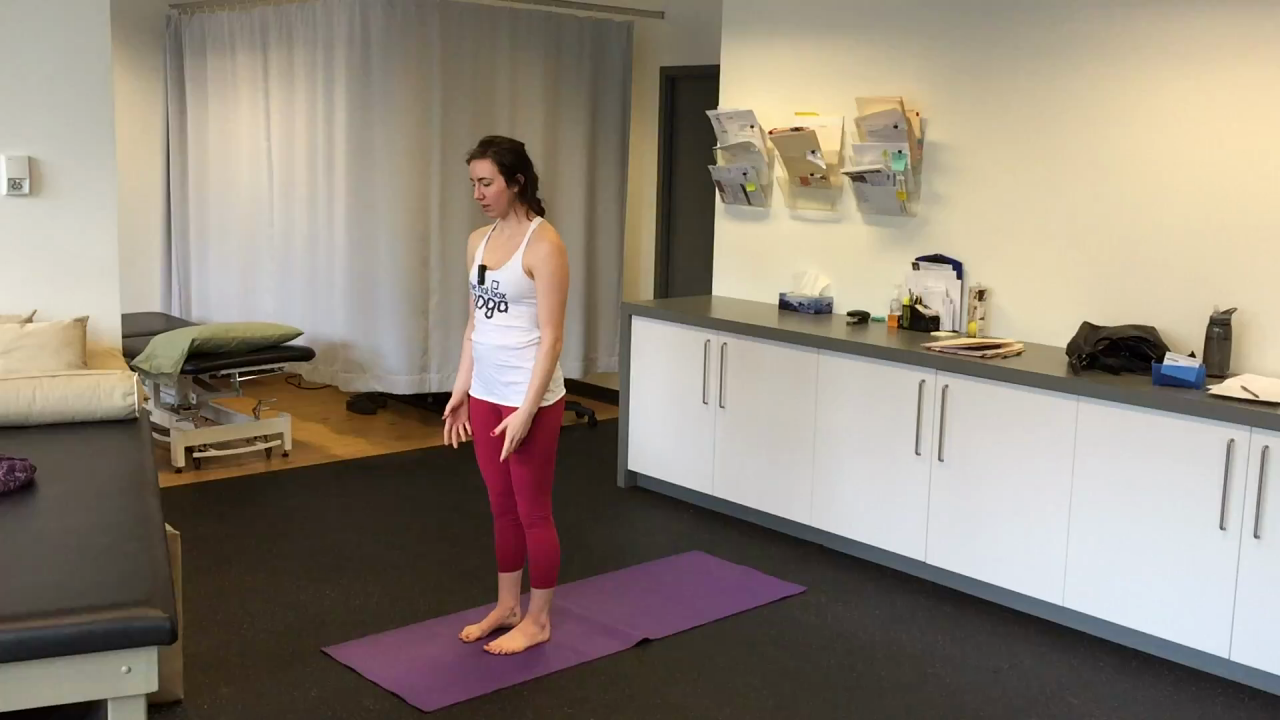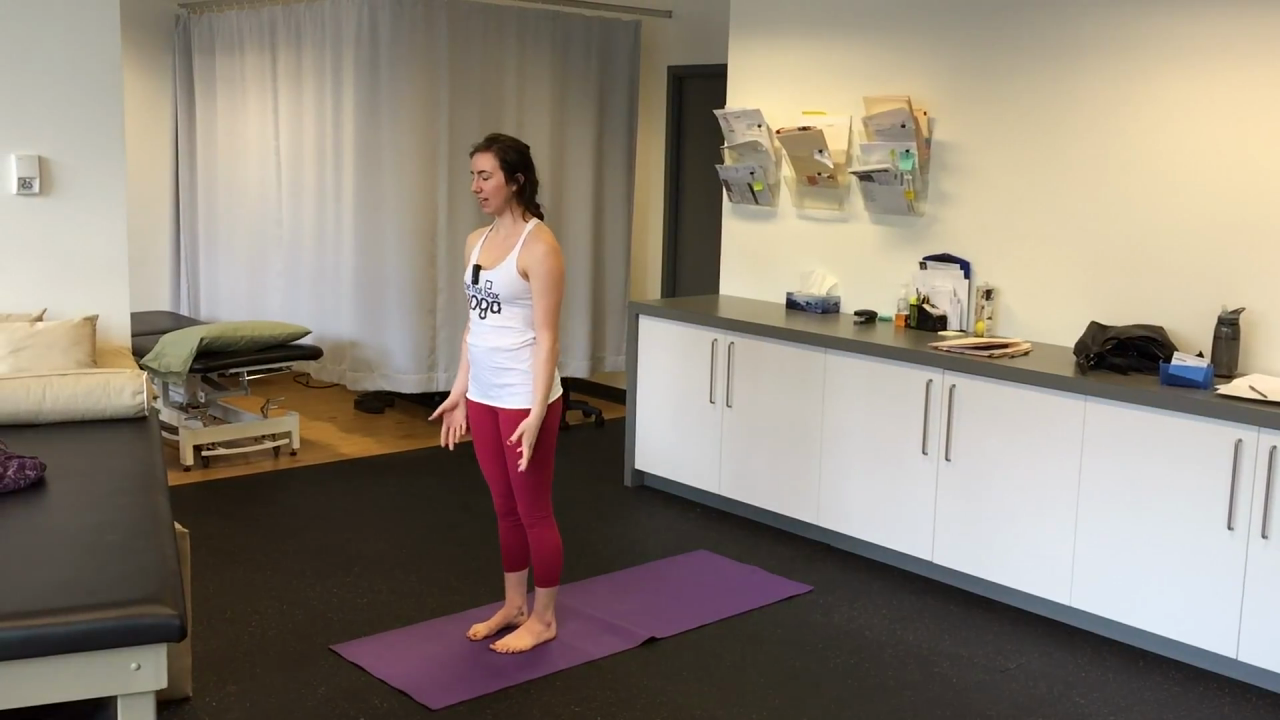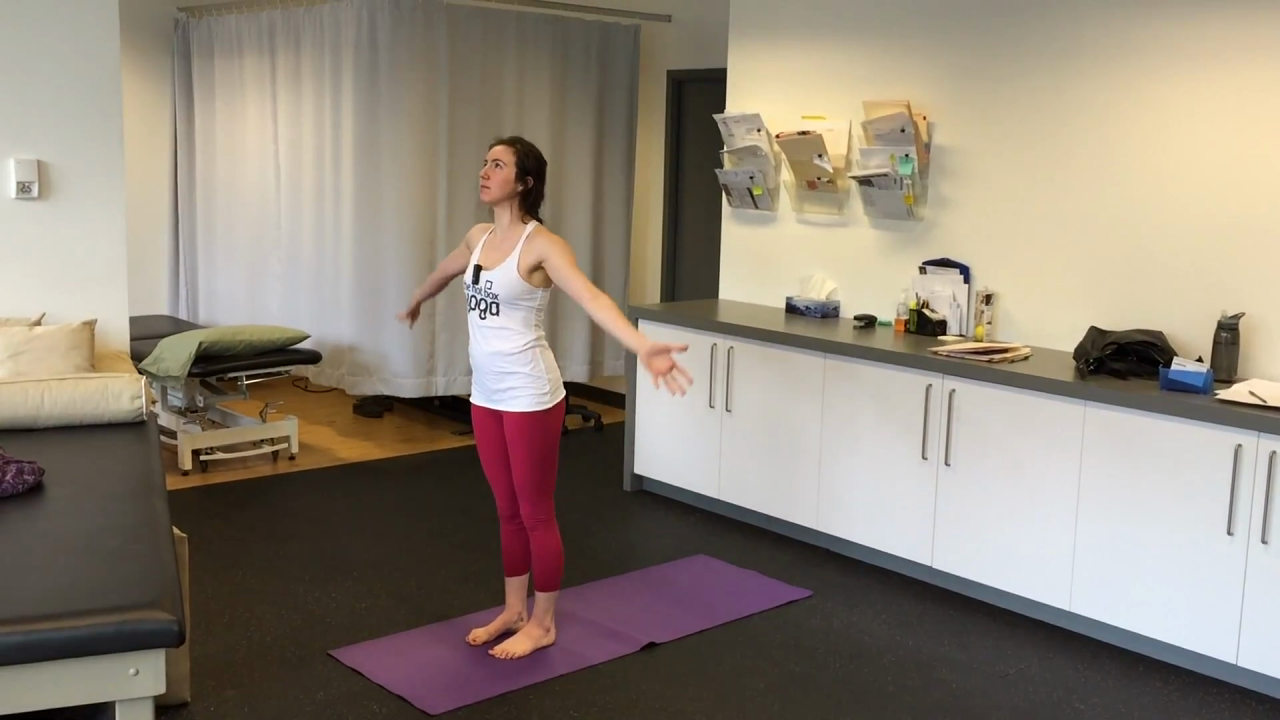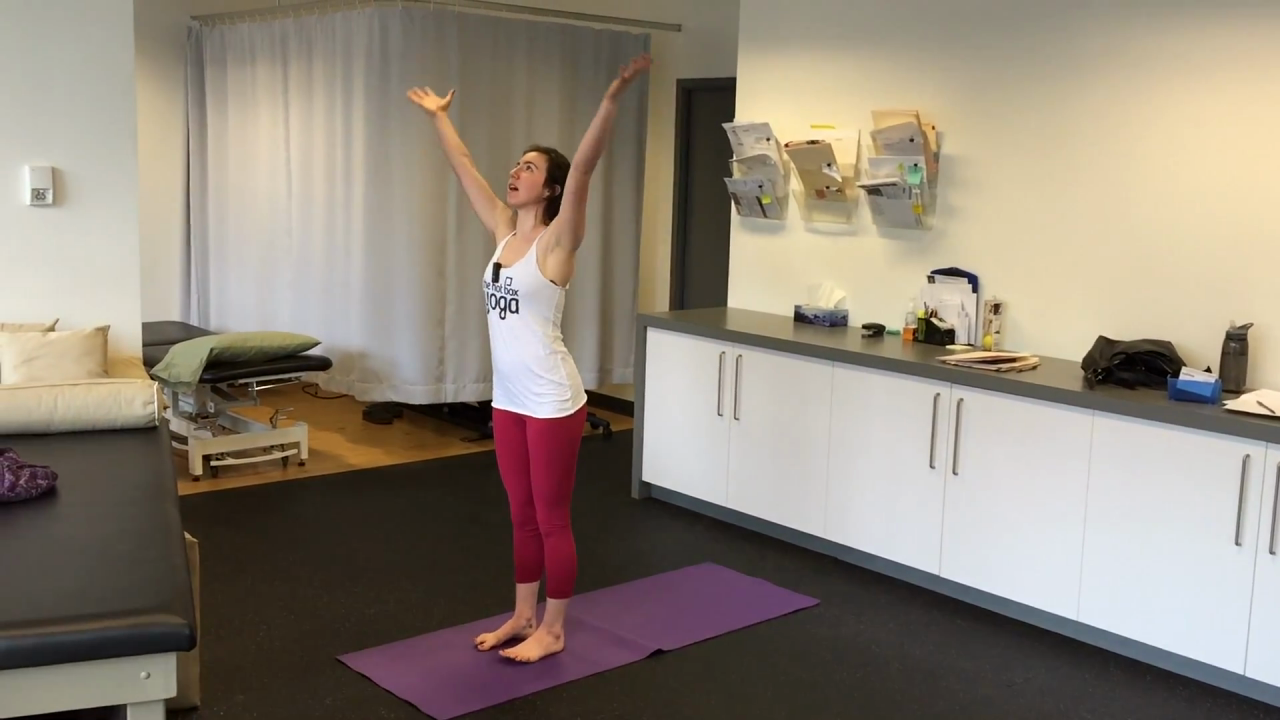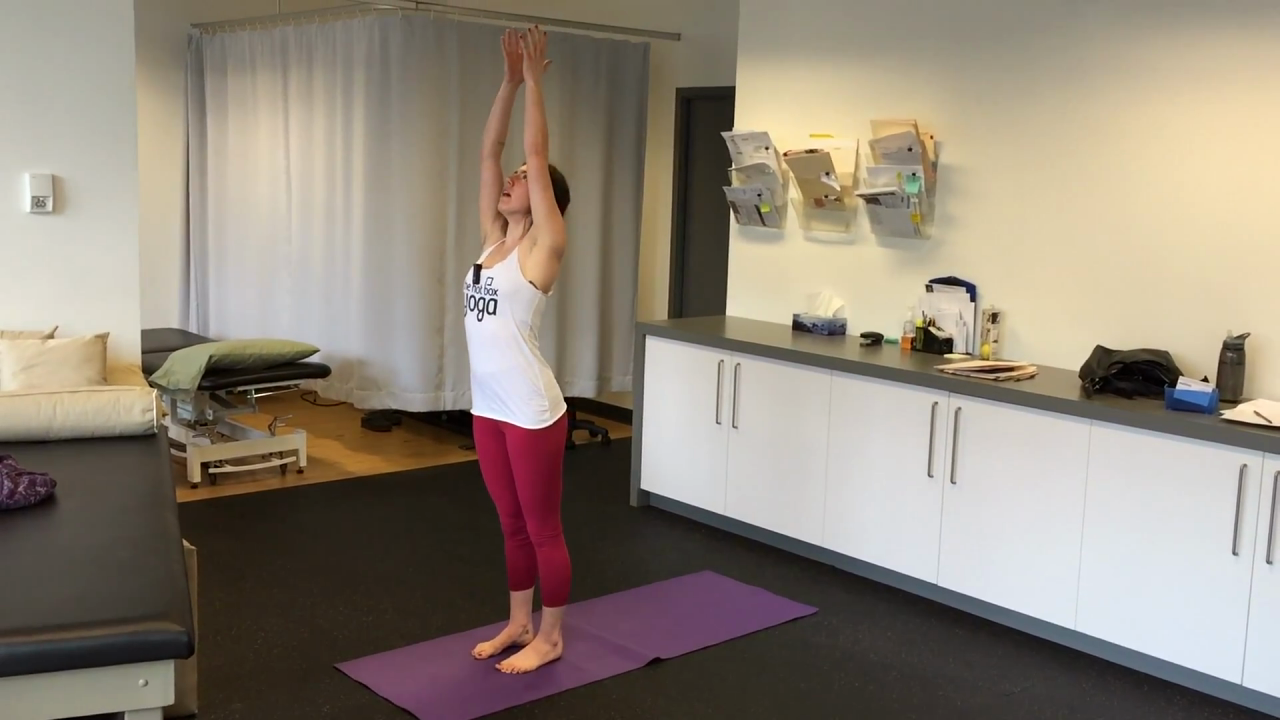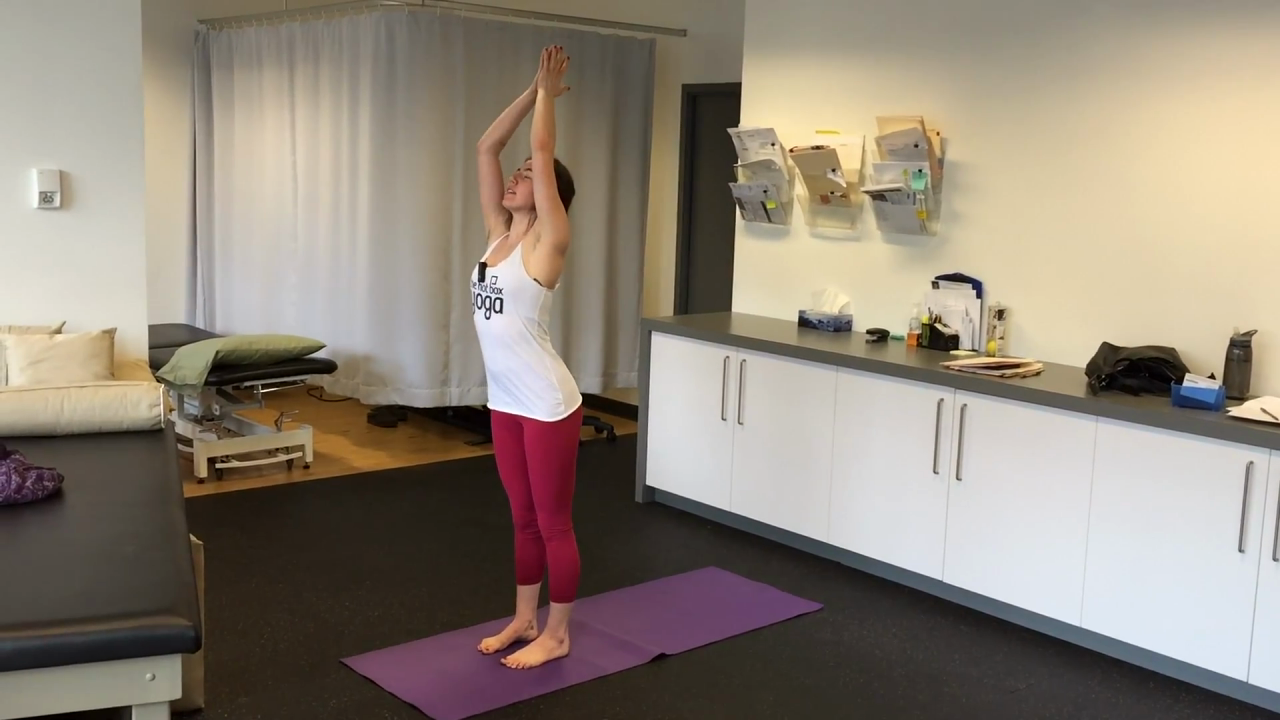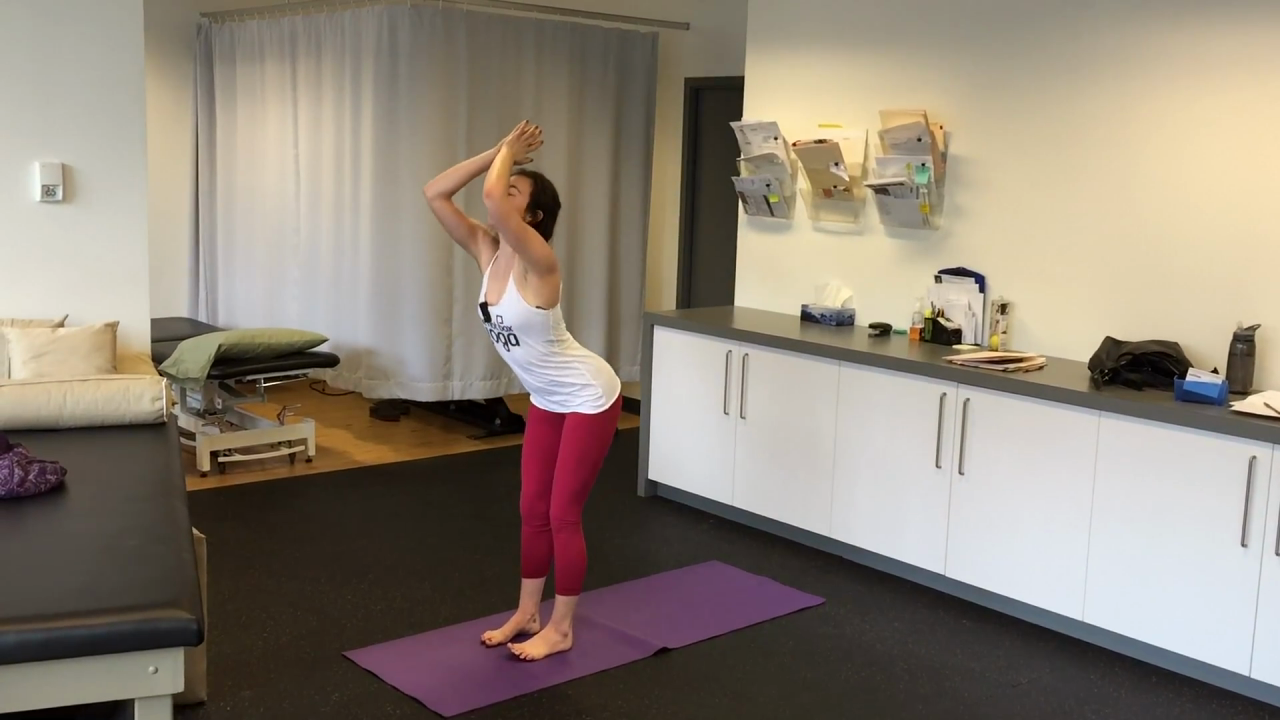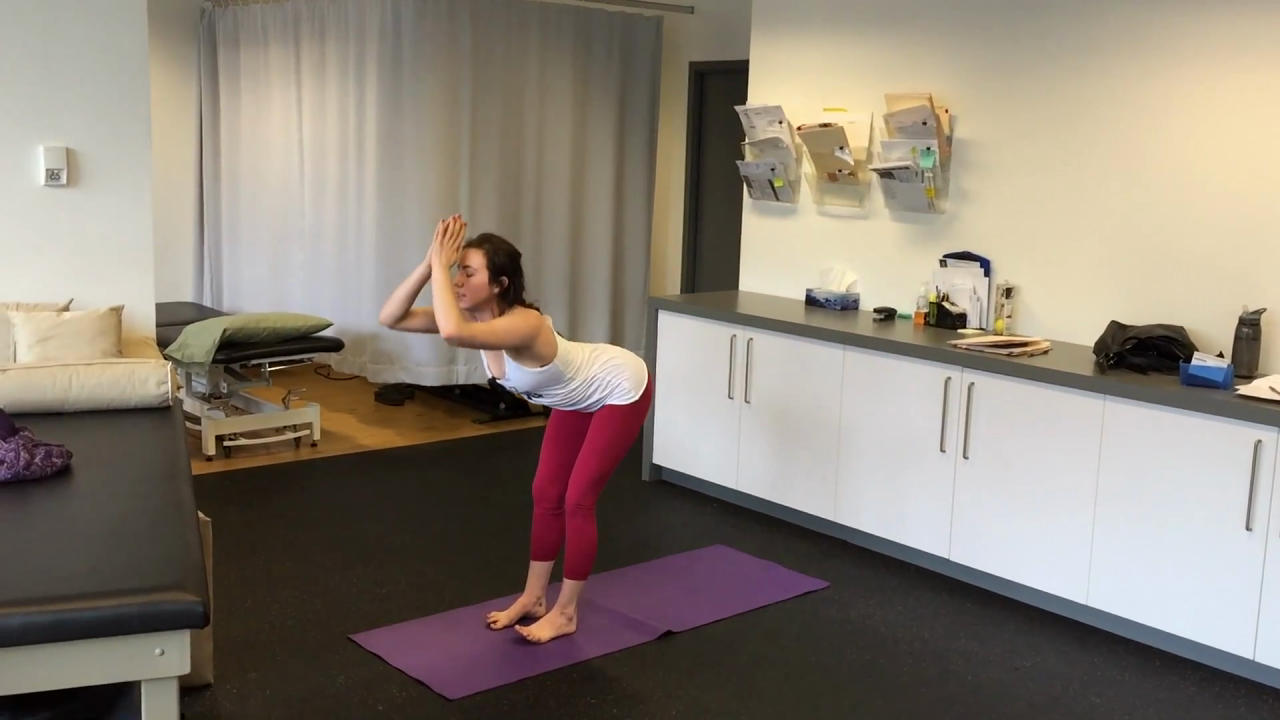
dt=0.7s
person 1, frame 1
left shoulder: (544, 243)
right shoulder: (479, 240)
left elbow: (551, 336)
left wrist: (527, 409)
right wrist: (460, 388)
left hip: (530, 395)
right hip: (486, 393)
left knee: (533, 512)
right knee: (502, 509)
left ankle: (537, 620)
right ankle: (506, 607)
person 1, frame 2
left shoulder: (539, 245)
right shoulder: (476, 241)
left elbow: (547, 338)
left wrist: (537, 415)
right wrist: (460, 391)
left hip: (524, 398)
right hip: (485, 396)
left knee: (534, 511)
right knee: (506, 509)
left ankle: (543, 618)
right ankle: (513, 605)
person 1, frame 3
left shoulder: (540, 244)
right shoulder: (478, 237)
left elbow: (594, 299)
right elbow: (446, 270)
left wrist: (642, 348)
right wrist: (417, 300)
left hip: (529, 397)
right hip: (486, 395)
left knee: (536, 514)
right knee: (507, 511)
left ankle: (543, 623)
right ankle: (514, 611)
person 1, frame 4
left shoulder: (557, 242)
right shoulder: (503, 230)
left elbow: (584, 167)
right elbow: (465, 168)
left wrist: (614, 98)
right wrist: (436, 114)
left hip: (552, 404)
right hip: (508, 401)
left knee: (551, 521)
right knee: (523, 517)
left ankle: (553, 629)
right ankle: (523, 615)
person 1, frame 5
left shoulder: (544, 245)
right shoulder: (494, 238)
left elbow: (536, 152)
right elbow: (489, 153)
left wrist: (535, 80)
right wrist: (508, 81)
left hip: (531, 412)
right hip: (489, 408)
left knee: (542, 529)
right knee: (512, 525)
left ankle: (550, 638)
right ankle: (519, 624)
person 1, frame 6
left shoulder: (548, 241)
right shoulder: (499, 233)
left elbow: (543, 151)
right elbow: (487, 147)
left wrist: (548, 91)
right wrist: (533, 90)
left hip: (547, 406)
right hip: (505, 403)
left knee: (552, 523)
right knee: (524, 519)
left ankle: (557, 636)
right ankle: (524, 621)
person 1, frame 7
left shoulder: (537, 260)
right shoulder: (488, 252)
left elbow: (488, 198)
right elbow: (435, 195)
left wrist: (507, 157)
right wrist: (498, 152)
left hip: (589, 398)
right hip: (547, 400)
left knee: (563, 514)
right knee: (533, 510)
left ankle: (560, 630)
right ankle: (527, 615)
person 1, frame 8
left shoulder: (521, 325)
right shoulder: (474, 316)
left elbow: (451, 332)
right elbow: (391, 318)
left wrist: (442, 265)
right wrist: (432, 263)
left hip: (621, 391)
right hip: (577, 398)
left knee: (578, 499)
right knee: (546, 495)
left ankle: (565, 613)
right ankle: (533, 597)
